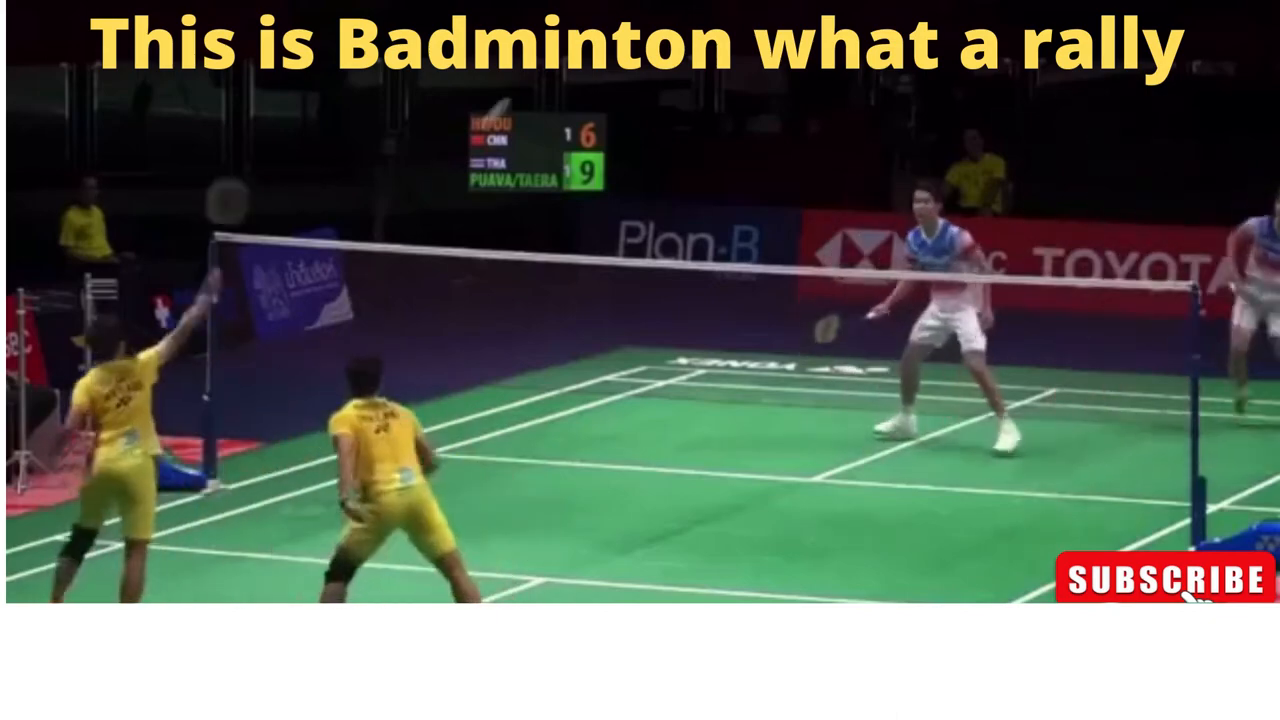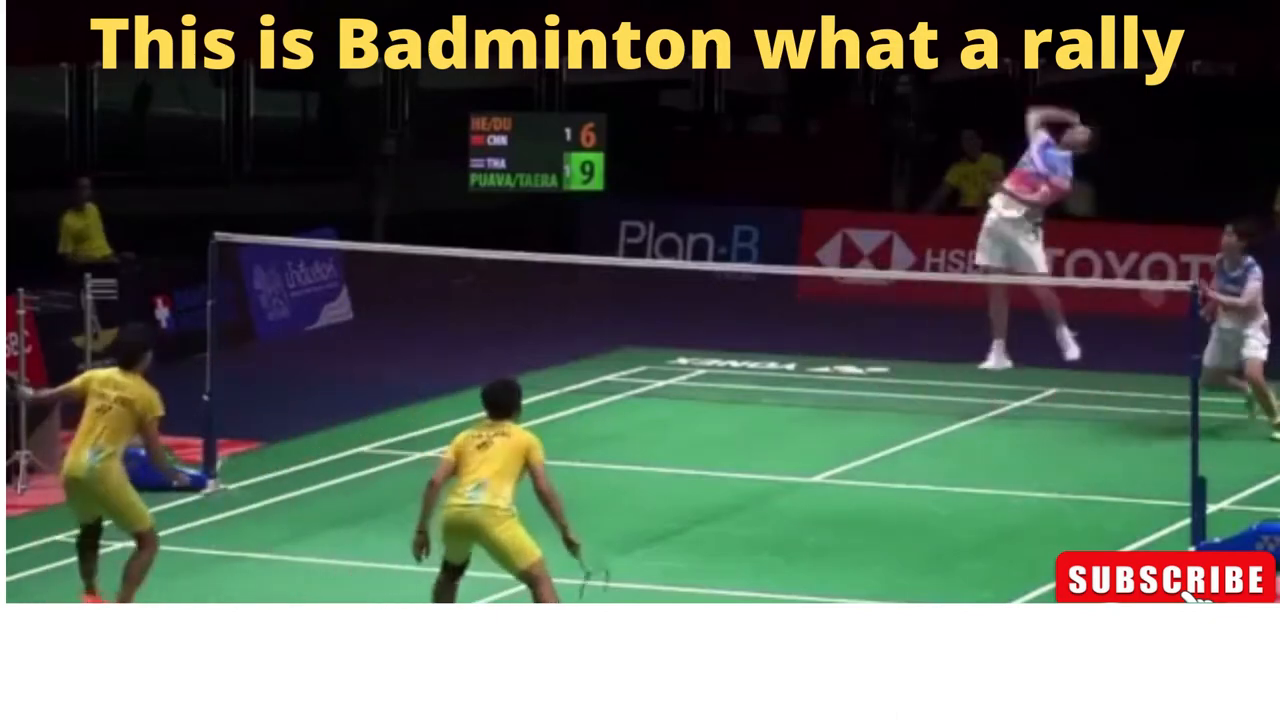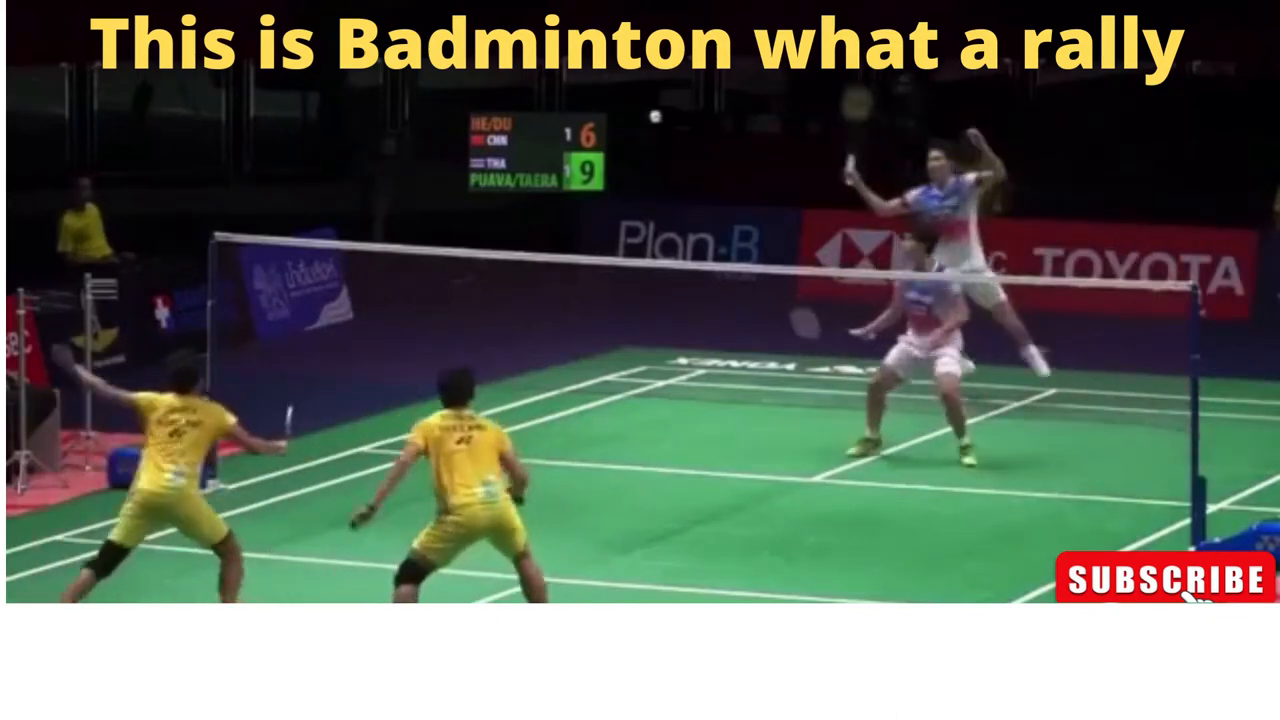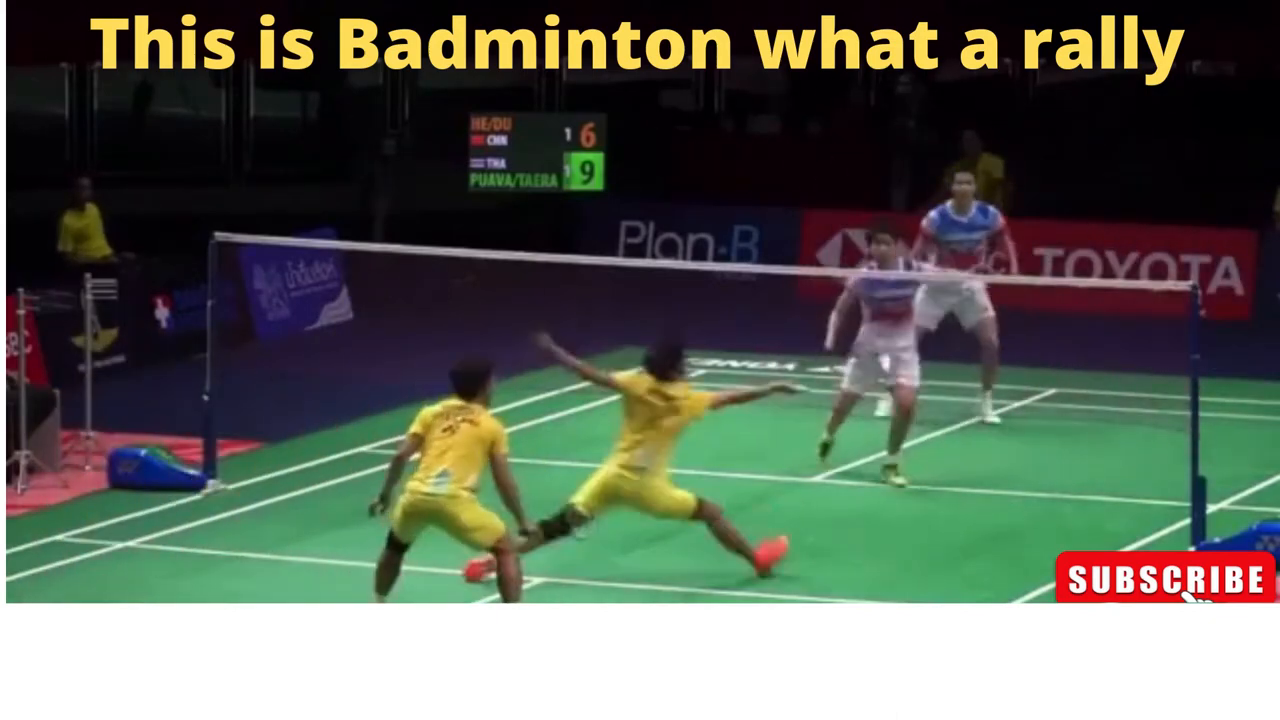
dt=1s
person 1, frame 1
left shoulder: (87, 385)
right shoulder: (143, 365)
left elbow: (69, 429)
right elbow: (182, 331)
right wrist: (206, 294)
left hip: (103, 467)
right hip: (137, 468)
left knee: (79, 540)
right knee: (136, 550)
left ankle: (54, 605)
person 1, frame 2
left shoulder: (96, 377)
right shoulder: (146, 395)
left elbow: (55, 394)
right elbow: (153, 450)
left wrist: (32, 396)
right wrist: (175, 475)
left hip: (73, 471)
right hip: (103, 475)
left knee: (89, 530)
right knee: (148, 542)
left ankle: (91, 594)
person 1, frame 3
left shoulder: (153, 403)
right shoulder: (213, 413)
left elbow: (108, 392)
right elbow: (252, 445)
left wrist: (74, 368)
right wrist: (275, 447)
left hip: (145, 493)
right hip: (181, 495)
left knee: (106, 559)
right knee: (230, 552)
person 1, frame 4
left shoulder: (637, 383)
right shoulder: (690, 399)
left elbow: (590, 372)
right elbow: (732, 397)
left wrist: (553, 348)
right wrist: (773, 387)
left hip: (613, 475)
right hip: (645, 485)
left knee: (557, 525)
right knee: (710, 511)
left ankle: (495, 559)
right ankle: (757, 558)
person 2, frame 1
left shoulder: (955, 235)
right shoulder: (913, 239)
left elbow: (984, 268)
right elbow: (911, 276)
left wrist: (986, 307)
right wrist: (888, 304)
left hip: (966, 304)
right hip: (939, 304)
left knee: (976, 365)
right knee: (910, 357)
left ankle: (1007, 426)
right ankle: (905, 419)
person 2, frame 2
left shoulder: (1063, 173)
right shoulder: (1043, 142)
left elbow: (1039, 202)
right elbow: (1033, 115)
right wrist: (1063, 116)
left hip: (1023, 223)
right hip: (998, 214)
left knee: (1037, 284)
right knee: (995, 285)
left ankle: (1062, 332)
right ankle: (999, 351)
person 2, frame 3
left shoulder: (966, 184)
right shoulder: (921, 195)
left elbow: (999, 174)
right elbow: (884, 209)
left wrist: (982, 146)
right wrist: (859, 183)
left hip: (971, 264)
right hip: (941, 268)
left knee: (1004, 313)
left ankle: (1029, 349)
person 2, frame 4
left shoulder: (989, 215)
right shoulder: (936, 218)
left elbow: (1005, 242)
right elbow: (918, 254)
left wrist: (1013, 268)
left hip: (971, 285)
right hip: (939, 285)
left knee: (991, 343)
left ankle: (986, 401)
person 3, frame 1
left shoulder: (343, 418)
right shoulder: (404, 414)
left elbow: (346, 456)
right elbow: (431, 461)
left wrist: (346, 500)
left hip: (381, 502)
right hip: (418, 495)
left knee: (339, 572)
right knee: (455, 569)
person 3, frame 2
left shoulder: (464, 437)
right shoulder: (526, 439)
left elbow: (435, 482)
right elbow: (544, 490)
left wrist: (421, 529)
right wrist: (566, 532)
left hip: (454, 514)
right hip: (493, 515)
left knee: (452, 568)
right knee: (540, 581)
person 3, frame 3
left shoulder: (429, 426)
right shoulder: (492, 428)
left elbow: (402, 465)
right elbow: (521, 476)
left wrist: (372, 506)
right wrist: (516, 494)
left hip: (459, 514)
right hip: (499, 508)
left knee: (409, 575)
right knee: (523, 558)
person 3, frame 4
left shoulder: (430, 413)
right shoulder: (492, 427)
left elbow: (400, 456)
right elbow: (504, 482)
left wrist: (384, 494)
right wrist: (522, 521)
left hip: (416, 496)
right hip: (454, 501)
left knee: (395, 547)
right knee: (506, 550)
person 4, frame 1
right shoulder: (1258, 225)
right elbow: (1233, 239)
right wrist: (1234, 272)
right hip: (1251, 291)
right knee: (1238, 348)
right ankle: (1241, 392)
person 4, frame 2
left shoulder: (1252, 270)
right shoulder: (1220, 261)
left elbow: (1244, 304)
left wrist: (1214, 296)
right wrist: (1209, 308)
left hip: (1251, 325)
right hip: (1224, 324)
left knee: (1253, 376)
right knee: (1210, 379)
right ankle: (1245, 389)
person 4, frame 3
left shoulder: (944, 277)
left elbow: (963, 313)
right elbow: (894, 312)
left wrist: (940, 334)
right wrist: (868, 329)
left hip: (944, 344)
right hip: (913, 341)
left knee: (949, 391)
right knee: (876, 386)
left ankle: (965, 445)
right ankle: (872, 438)
person 4, frame 4
left shoulder: (914, 270)
right shoulder: (861, 278)
right elbow: (839, 311)
right wrist: (831, 337)
left hip: (903, 348)
right hip: (868, 348)
left knee: (906, 405)
right knee: (845, 402)
left ankle: (891, 463)
right ankle: (827, 439)
